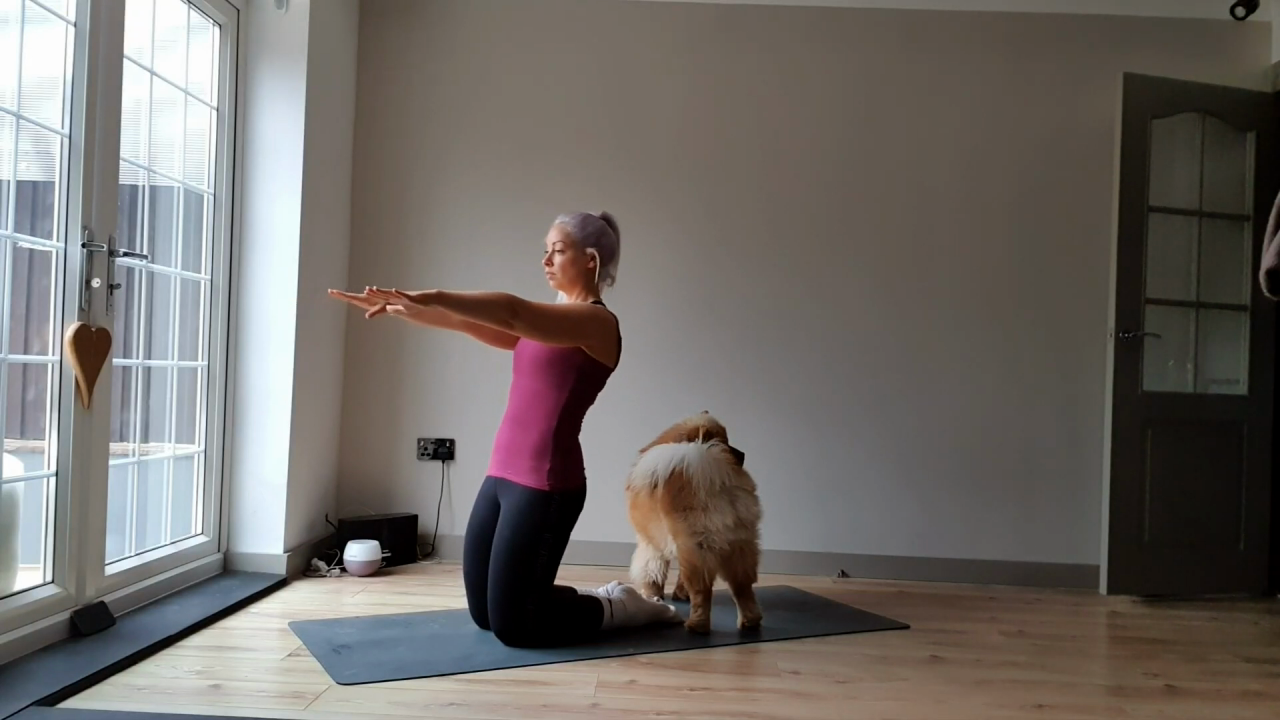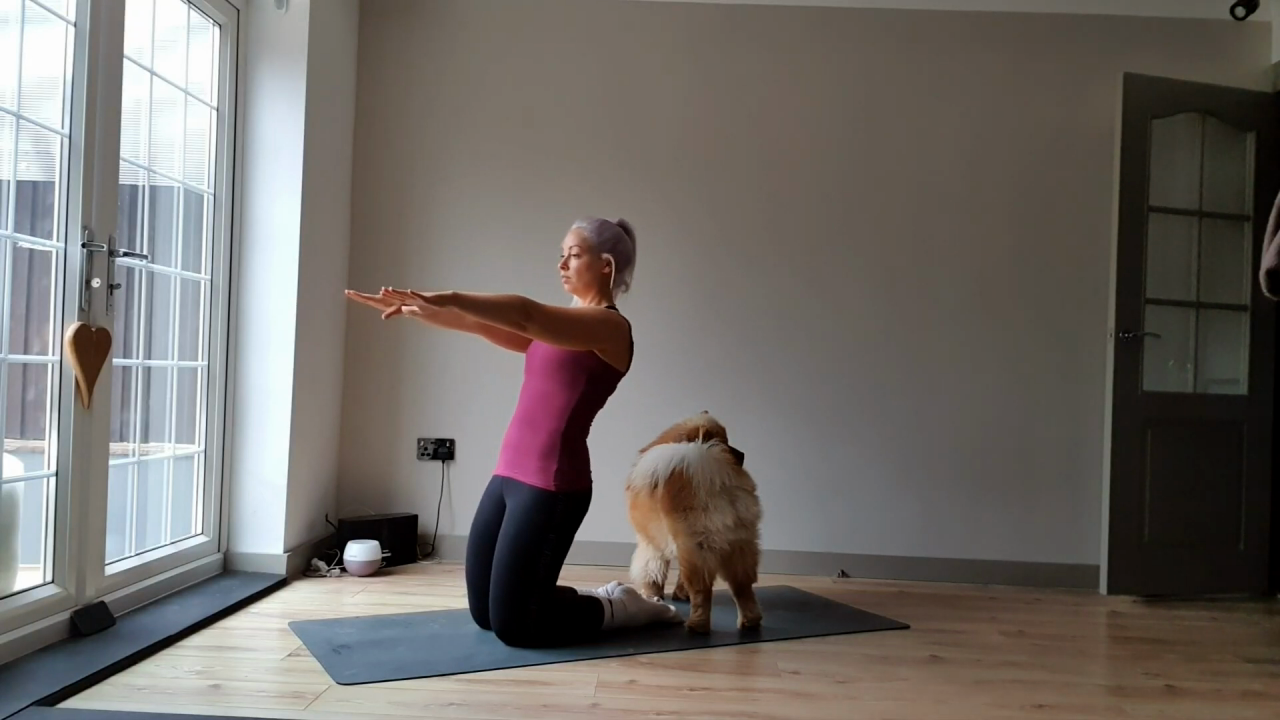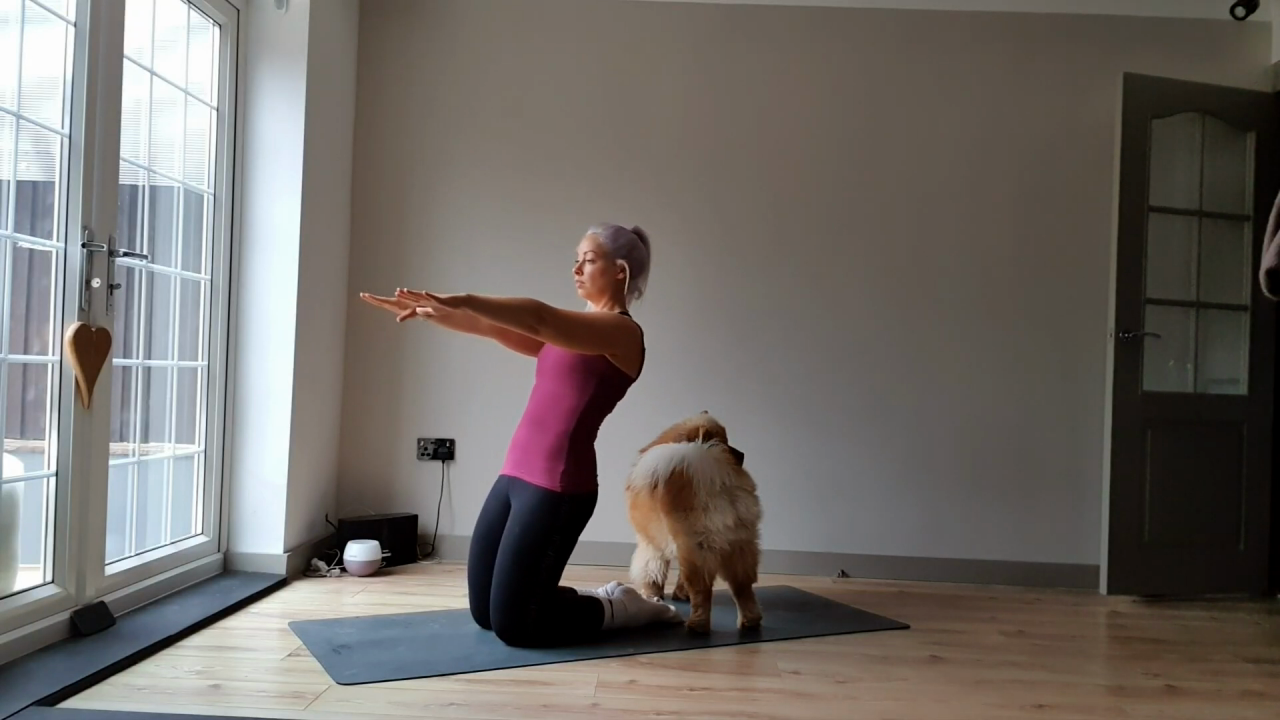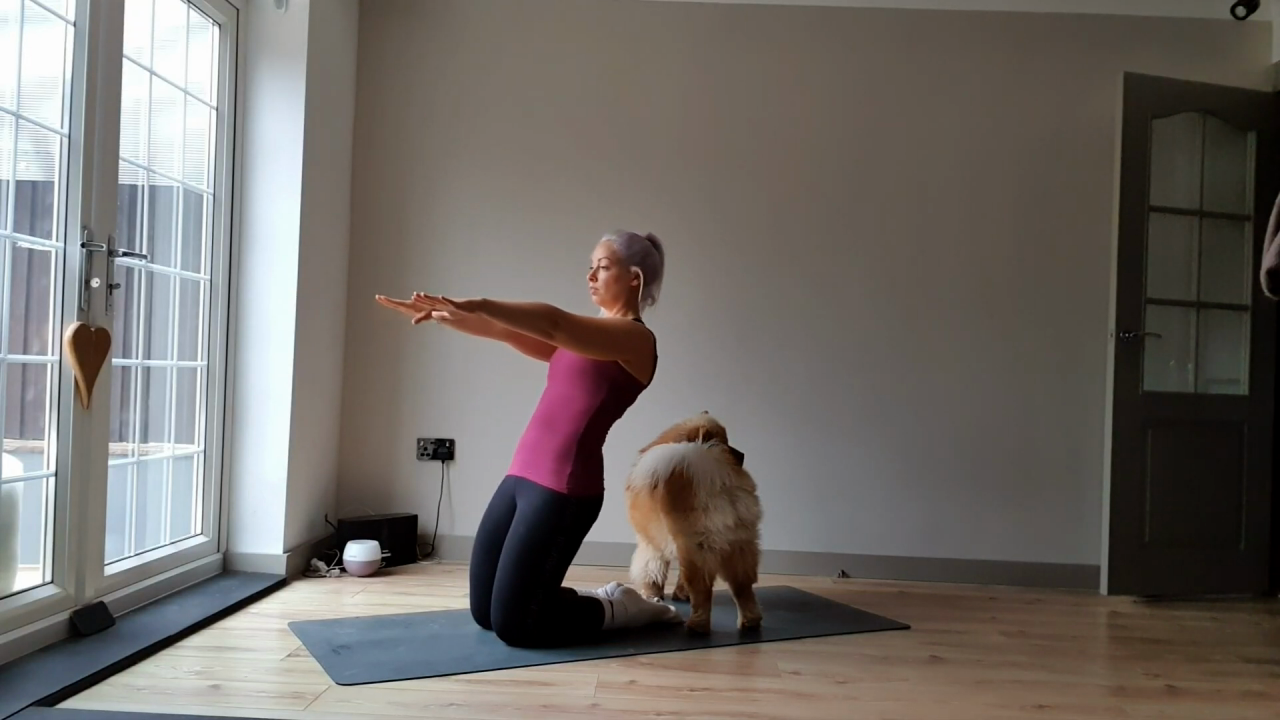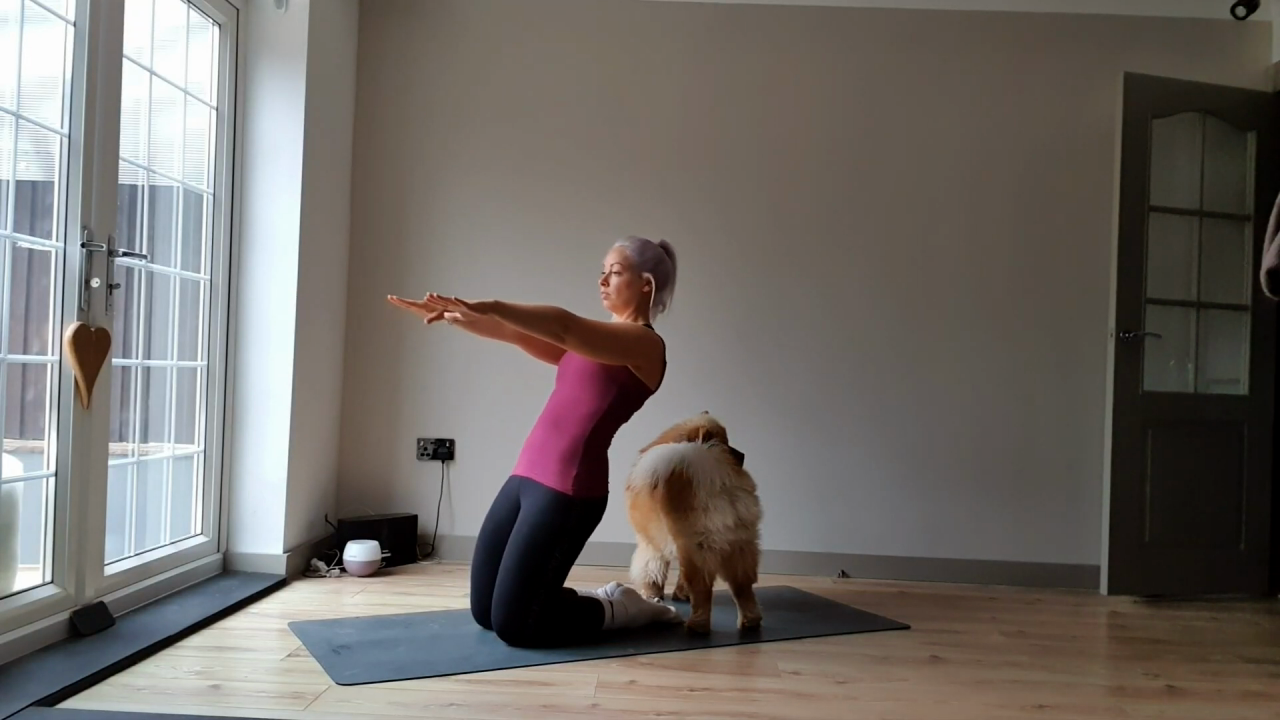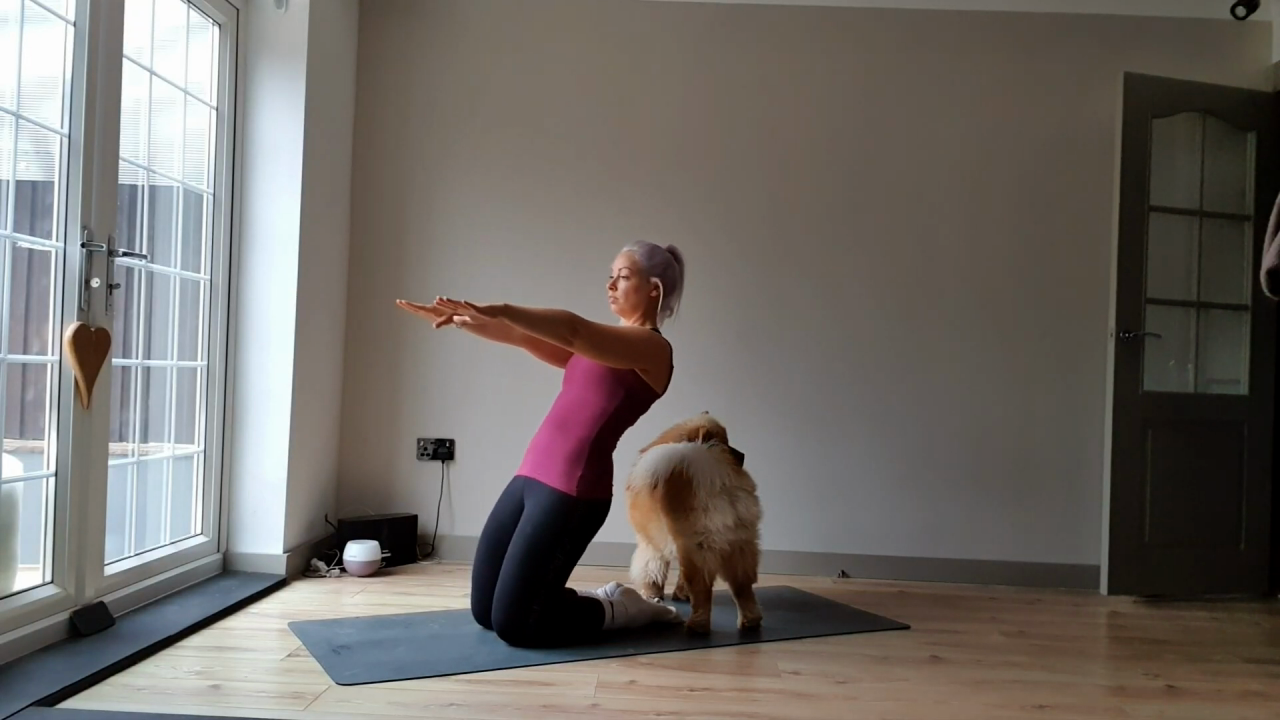
dt=0.3s
person 1, frame 1
left shoulder: (597, 323)
right shoulder: (544, 325)
left elbow: (511, 312)
right elbow: (468, 323)
left wrist: (432, 296)
right wrist: (399, 307)
left hip: (546, 484)
right hip: (503, 476)
left knee: (513, 625)
right knee: (483, 612)
left ankle: (620, 608)
right ankle: (601, 597)
person 1, frame 2
left shoulder: (610, 327)
right shoulder: (557, 328)
left elbow: (525, 314)
right elbow: (482, 325)
left wrist: (449, 297)
right wrist: (414, 309)
left hip: (552, 484)
right hip: (510, 475)
left knee: (513, 624)
right knee: (483, 611)
left ankle: (621, 608)
right ankle: (601, 598)
person 1, frame 3
left shoulder: (623, 332)
right shoulder: (568, 334)
left elbow: (539, 318)
right elbow: (494, 328)
left wrist: (463, 300)
right wrist: (428, 311)
left hip: (558, 485)
right hip: (516, 475)
left knee: (513, 624)
right knee: (484, 611)
left ankle: (620, 608)
right ankle: (604, 597)
person 1, frame 4
left shoulder: (636, 339)
right shoulder: (581, 339)
left elbow: (552, 322)
right elbow: (508, 332)
left wrist: (479, 304)
right wrist: (443, 314)
left hip: (565, 486)
right hip: (523, 476)
left knee: (513, 623)
right knee: (484, 611)
left ankle: (621, 609)
right ankle: (605, 599)
person 1, frame 5
left shoulder: (645, 344)
right shoulder: (590, 342)
left elbow: (563, 326)
right elbow: (517, 333)
left wrist: (491, 305)
right wrist: (453, 315)
left hip: (569, 487)
right hip: (527, 475)
left knee: (513, 623)
right knee: (485, 611)
left ankle: (620, 608)
right ankle: (605, 599)
person 1, frame 6
left shoulder: (653, 348)
right shoulder: (597, 347)
left elbow: (572, 329)
right elbow: (524, 337)
left wrist: (500, 310)
right wrist: (460, 318)
left hip: (574, 488)
right hip: (532, 477)
left knee: (513, 622)
right knee: (484, 610)
left ankle: (621, 610)
right ankle: (605, 600)
